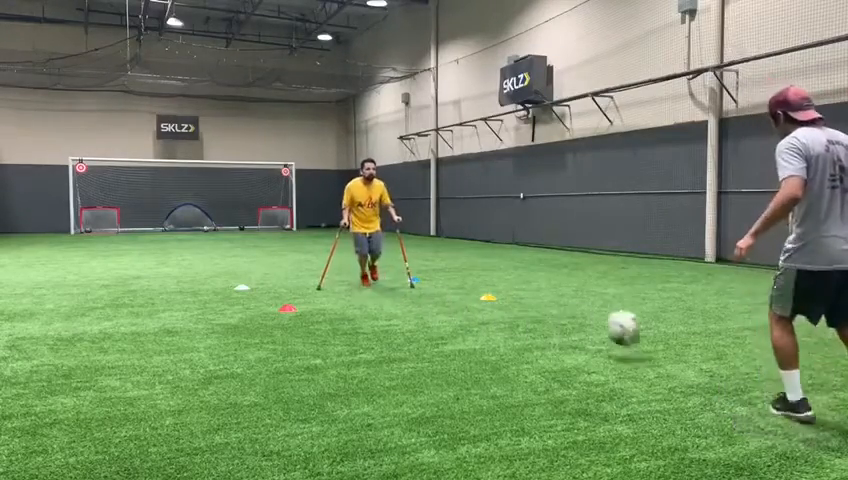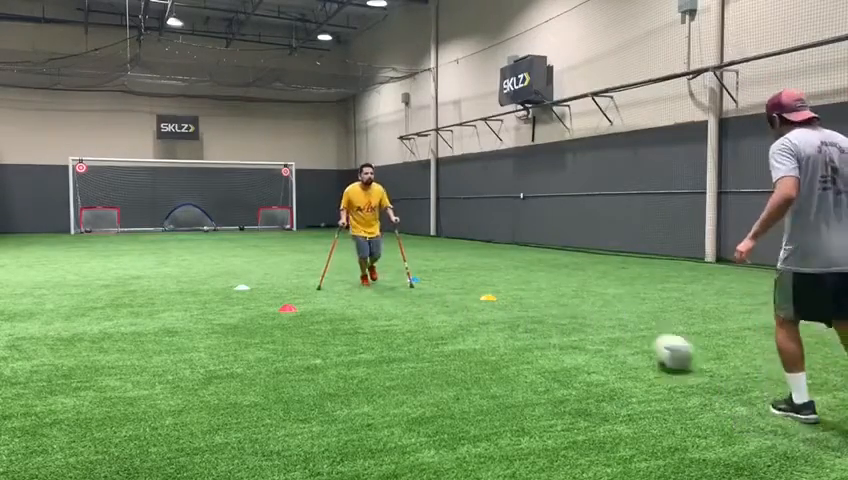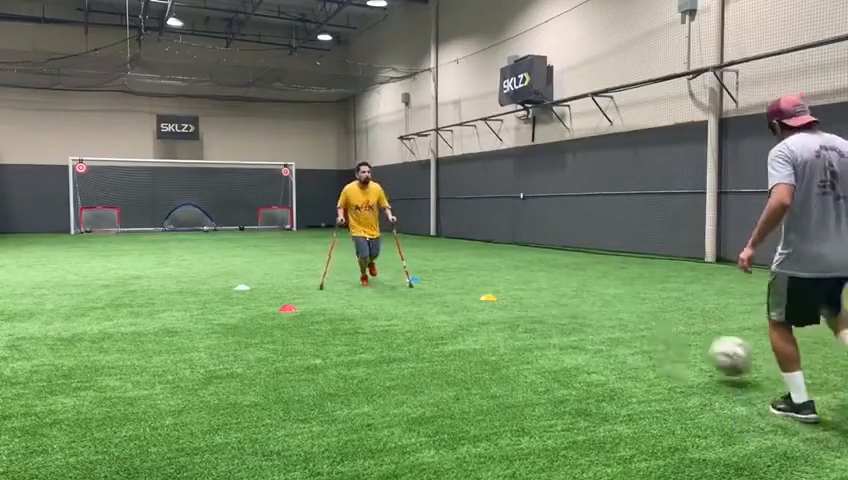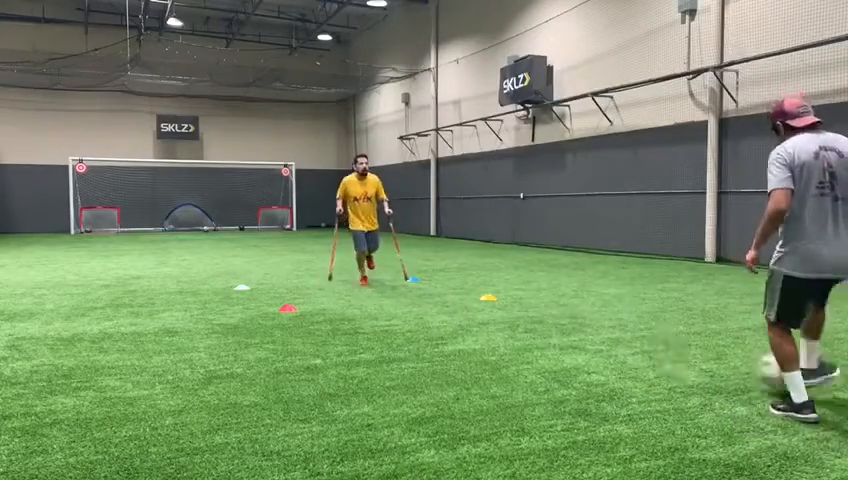
dt=0.1s
person 1, frame 1
left shoulder: (792, 143)
left elbow: (792, 194)
left wrist: (752, 235)
left hip: (809, 254)
left knee: (780, 318)
left ankle: (796, 399)
person 1, frame 2
left shoulder: (786, 144)
left elbow: (786, 194)
left wrist: (751, 238)
left hip: (805, 255)
left knee: (786, 322)
left ankle: (801, 402)
person 1, frame 3
left shoulder: (784, 150)
left elbow: (781, 201)
left wrist: (751, 246)
left hip: (800, 259)
left knee: (779, 324)
left ankle: (800, 401)
person 1, frame 4
left shoulder: (784, 152)
left elbow: (779, 206)
left wrist: (756, 247)
left hip: (798, 256)
left knee: (779, 323)
right knee: (813, 304)
left ankle: (799, 400)
right ankle: (812, 364)
person 2, frame 1
left shoulder: (380, 185)
right shoulder: (352, 186)
left elbow: (387, 203)
right elbow: (346, 206)
left wrist: (394, 216)
right wrist: (345, 219)
left hip: (374, 226)
right hip: (358, 226)
left knee: (376, 252)
right knee: (362, 252)
left ankle: (372, 266)
right ankle: (364, 274)
person 2, frame 2
left shoulder: (379, 189)
right shoulder: (350, 190)
left elbow: (386, 206)
right elbow: (344, 207)
left wrist: (392, 217)
right wrist: (343, 219)
left hip: (374, 229)
right hip: (358, 230)
left knee: (376, 255)
right knee: (363, 255)
left ankle: (371, 266)
right ankle: (363, 275)
person 2, frame 3
left shoulder: (377, 188)
right shoulder: (349, 189)
left elbow: (385, 205)
right elbow: (341, 206)
left wrist: (389, 216)
right wrist: (340, 216)
left hip: (373, 229)
right hip: (358, 230)
left knee: (375, 254)
right knee: (363, 255)
left ankle: (371, 263)
right ankle: (363, 276)
person 2, frame 4
left shoulder: (375, 180)
right shoulder: (347, 181)
left elbow: (382, 197)
right elbow: (339, 196)
left wrist: (386, 208)
right wrist: (339, 206)
left hip: (372, 223)
right hip: (356, 223)
left knee: (373, 248)
right knee: (361, 250)
left ankle: (368, 255)
right ankle: (363, 276)
